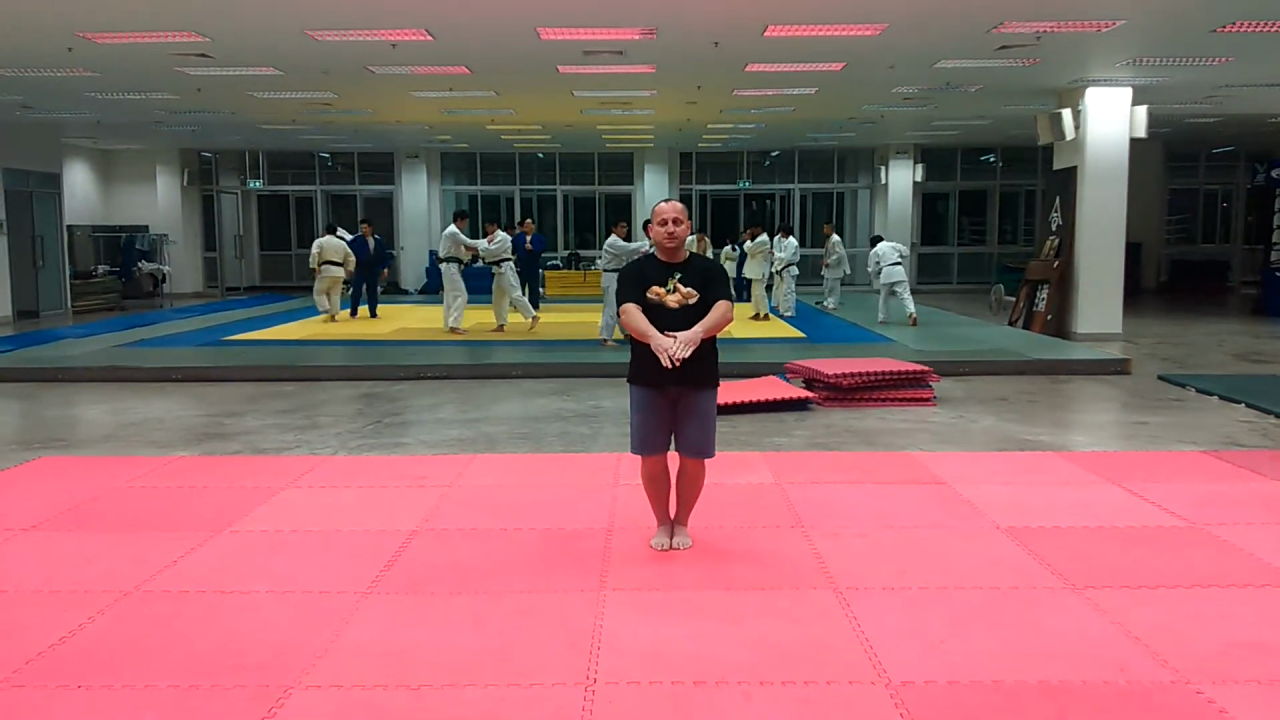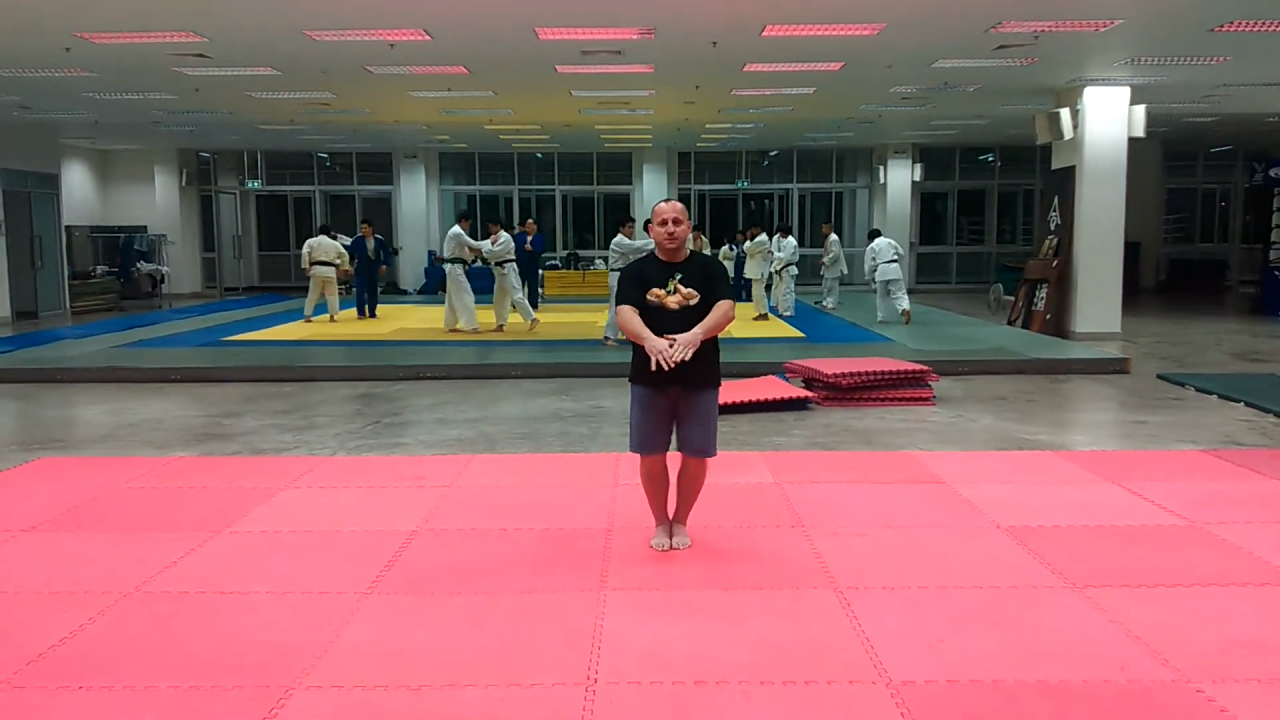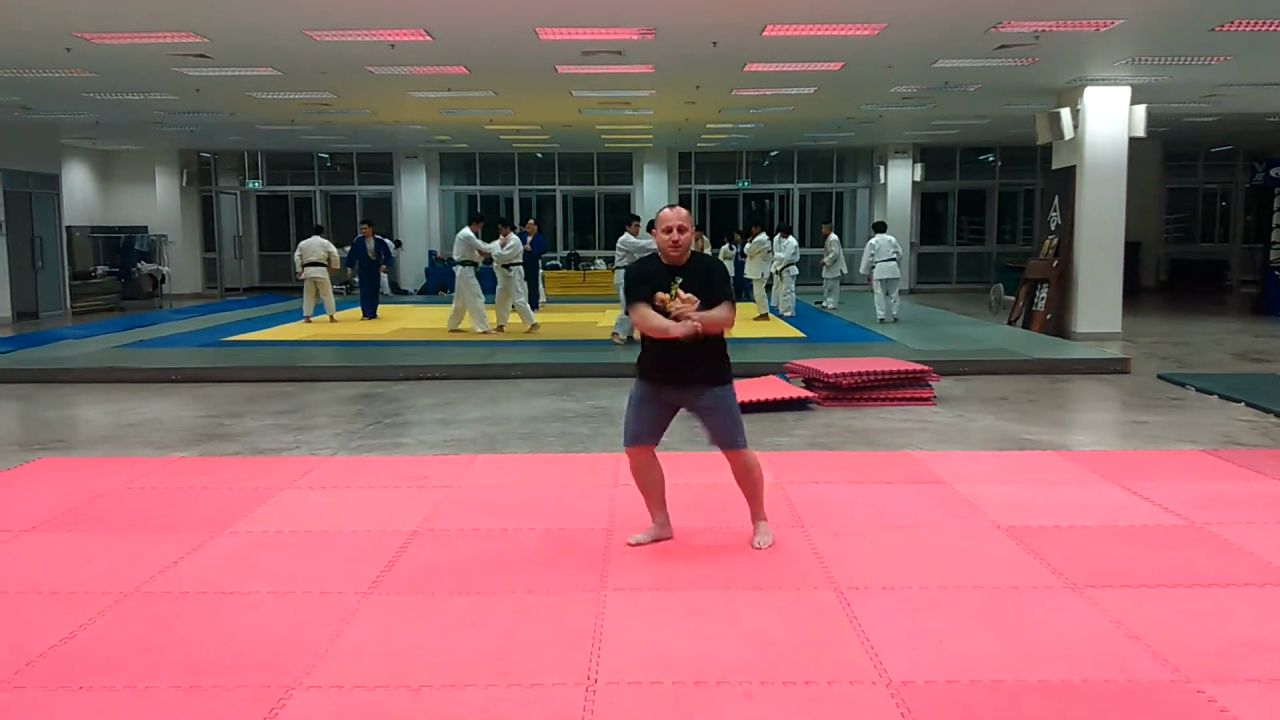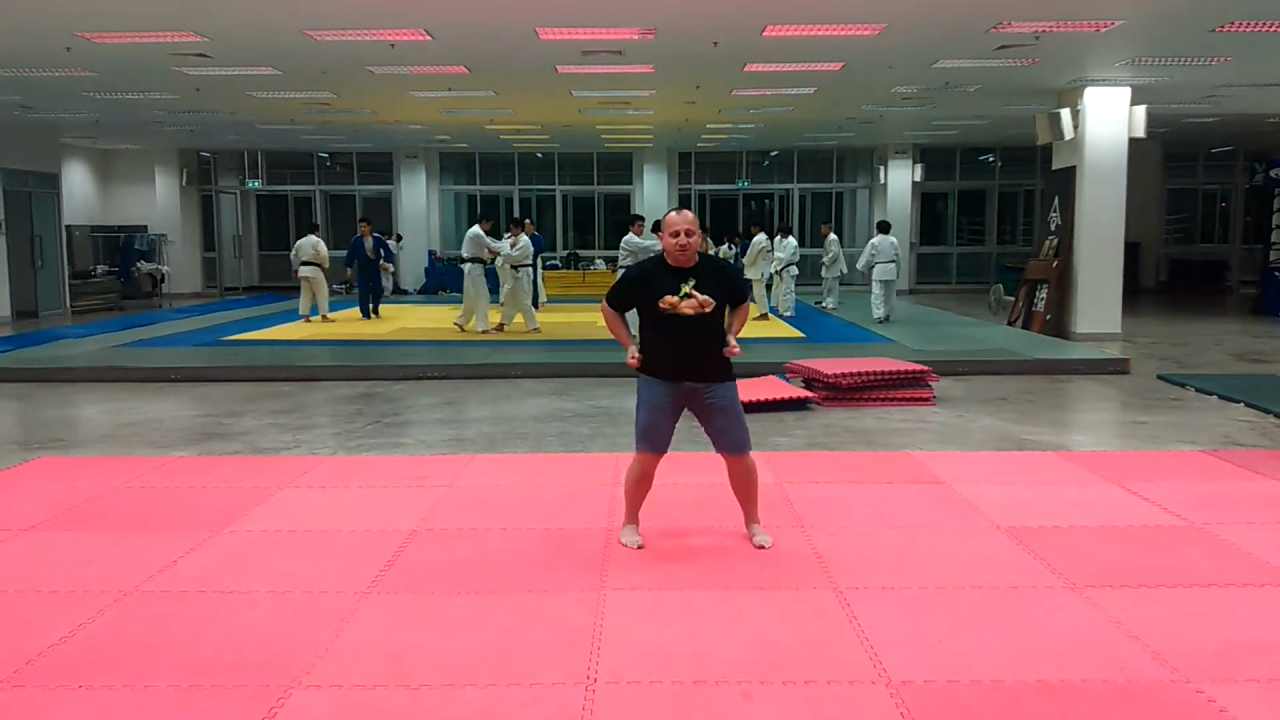
dt=0.2s
person 1, frame 1
left shoulder: (709, 269)
right shoulder: (635, 271)
left elbow: (725, 311)
right elbow: (629, 313)
left wrist: (695, 333)
right wrist: (657, 339)
left hip: (699, 378)
right hip: (648, 379)
left knee: (693, 457)
right knee: (652, 456)
left ankle: (681, 523)
right ankle: (662, 523)
person 1, frame 2
left shoulder: (709, 268)
right shoulder: (636, 271)
left elbow: (723, 308)
right elbow: (624, 313)
left wrist: (696, 335)
right wrist: (651, 341)
left hip: (700, 380)
right hip: (650, 380)
left knee: (696, 456)
right knee: (650, 456)
left ankle: (681, 520)
right ankle: (662, 524)
person 1, frame 3
left shoulder: (711, 269)
right shoulder: (639, 272)
left elbow: (725, 317)
right elbow: (641, 319)
left wrist: (692, 320)
right wrist: (676, 327)
left hip: (709, 378)
right hip: (656, 378)
left knee: (737, 450)
right knee: (637, 448)
left ankle: (759, 520)
right ankle: (660, 522)
person 1, frame 4
left shoulder: (721, 270)
right shoulder: (643, 273)
left elbow: (742, 303)
right elbow: (610, 307)
left wrist: (731, 335)
right wrist: (629, 345)
left hip: (714, 378)
right hip: (659, 378)
left knee: (739, 454)
right knee: (646, 455)
left ankle: (753, 522)
right ankle: (630, 522)
